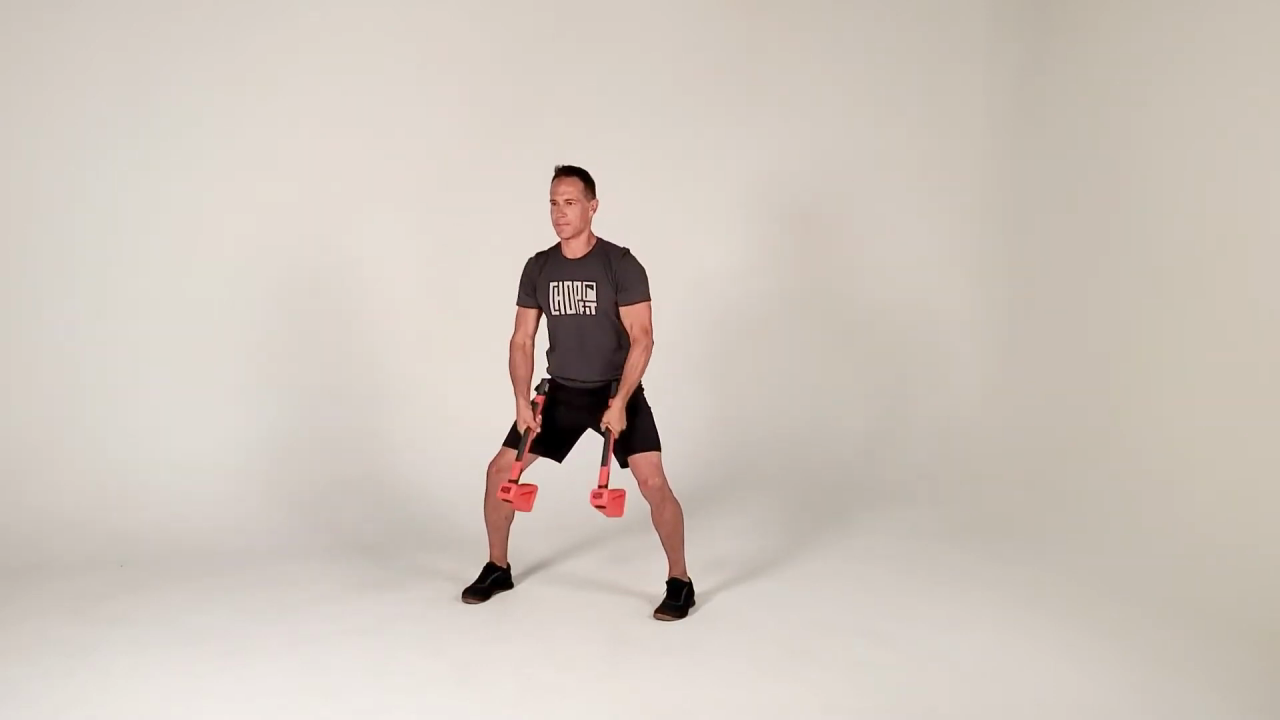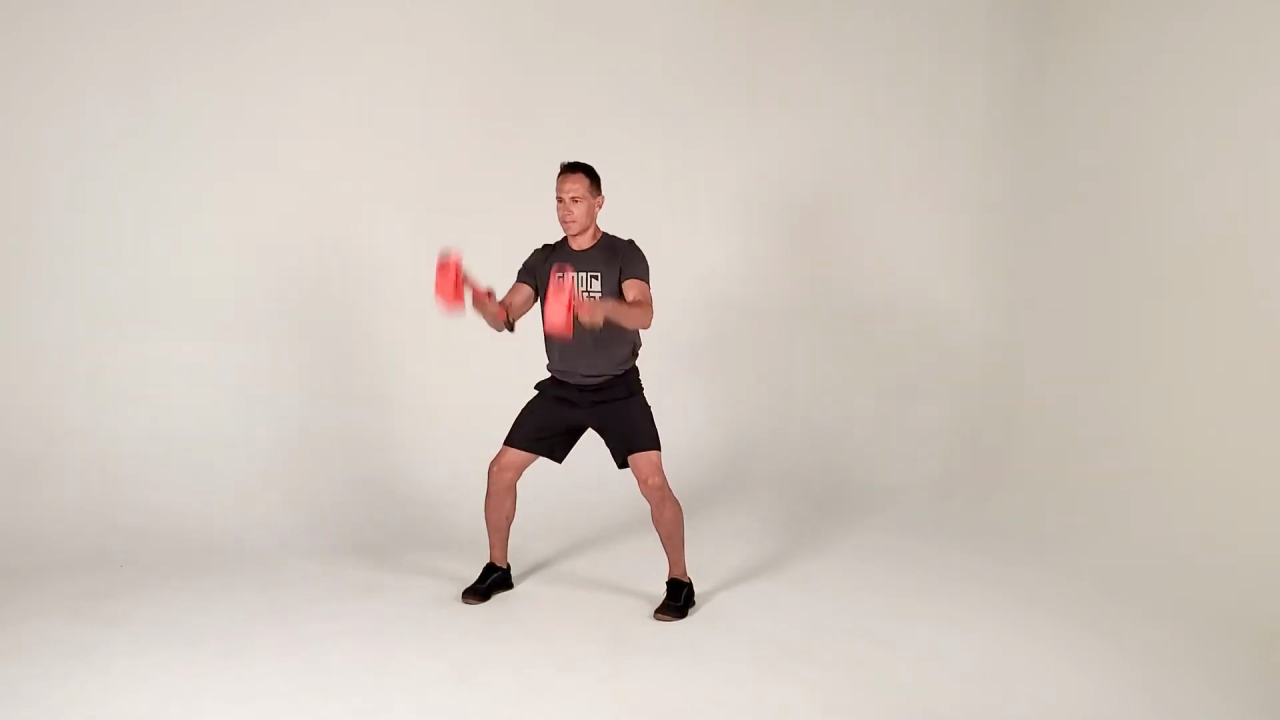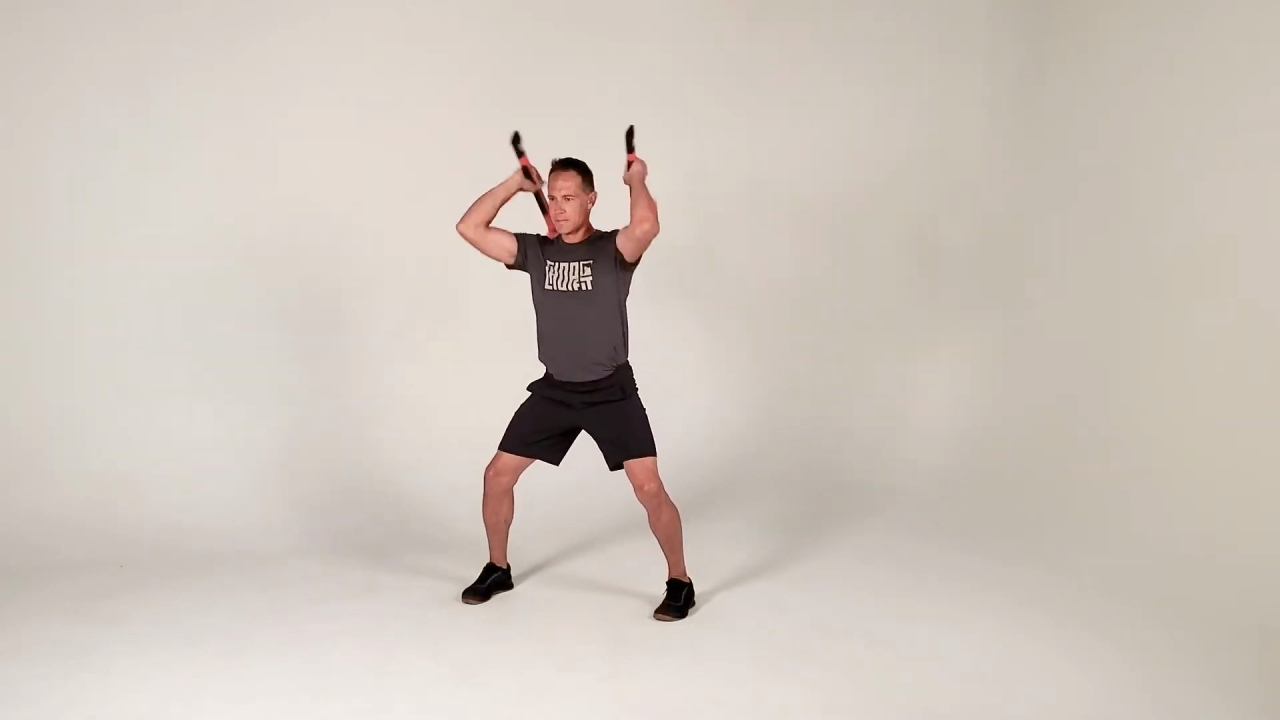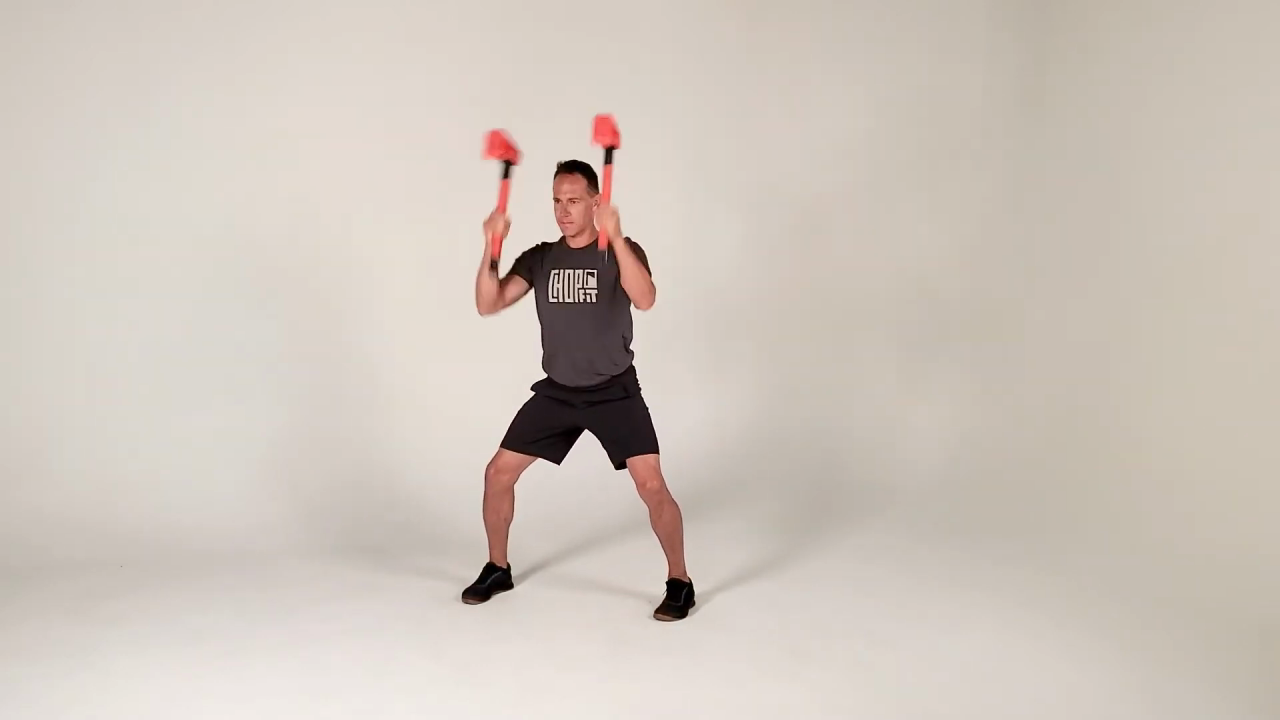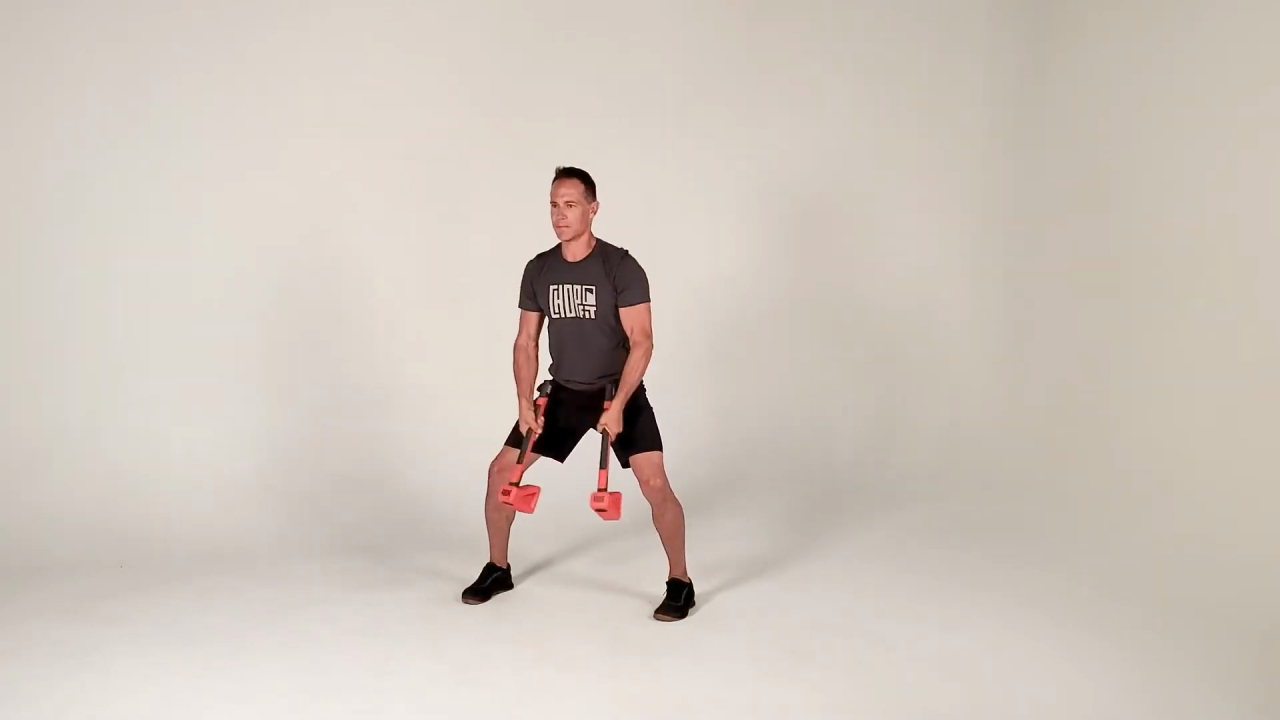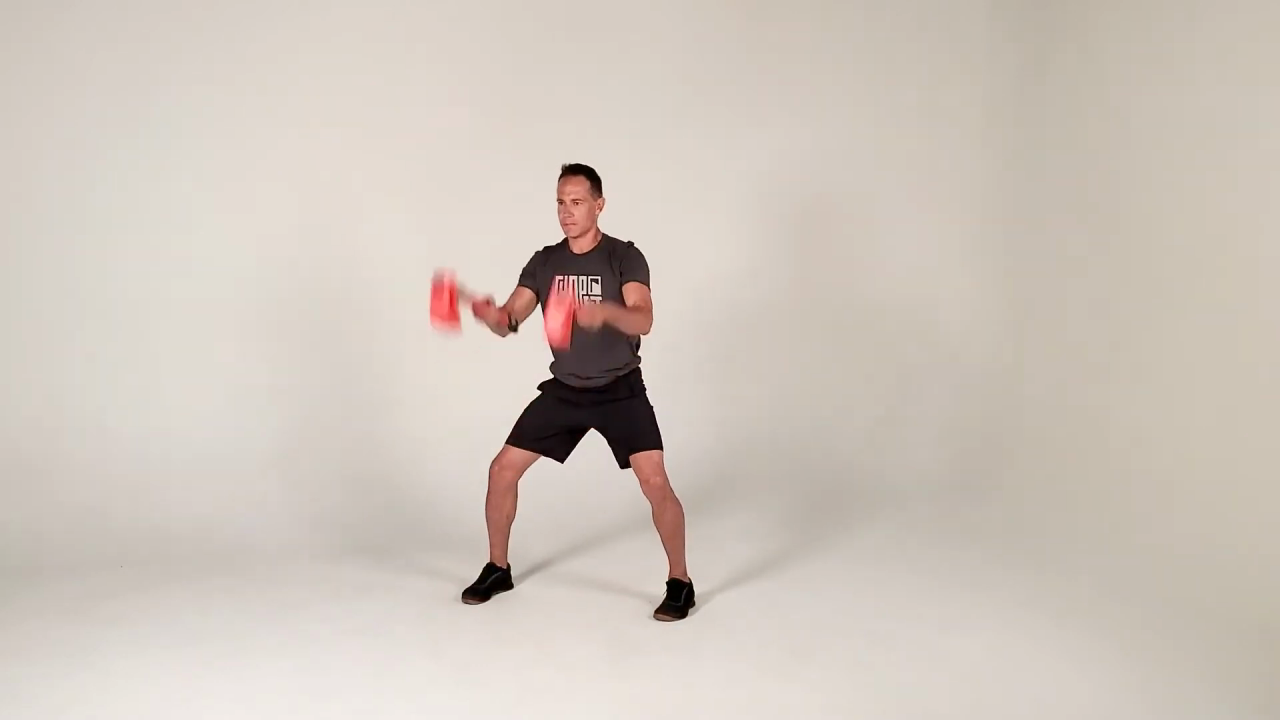
dt=0.4s
person 1, frame 1
left shoulder: (621, 264)
right shoulder: (537, 268)
left elbow: (642, 338)
right elbow: (522, 340)
left wrist: (620, 402)
right wrist: (522, 399)
left hip: (615, 393)
right hip: (560, 392)
left knee: (653, 483)
right knee: (500, 471)
left ankle: (679, 582)
right ankle: (497, 568)
person 1, frame 2
left shoulder: (624, 253)
right shoulder: (542, 259)
left elbow: (643, 314)
right elbow: (505, 317)
left wrist: (605, 308)
right wrist: (487, 306)
left hip: (618, 389)
right hip: (560, 389)
left knee: (653, 482)
right knee: (501, 470)
left ankle: (679, 583)
right ankle: (497, 568)
person 1, frame 3
left shoulder: (613, 249)
right shoulder: (534, 251)
left elbow: (647, 223)
right elbow: (469, 226)
left wrist: (636, 181)
right wrist: (514, 184)
left hip: (611, 390)
right hip: (554, 391)
left knee: (649, 488)
right knee: (497, 475)
left ankle: (679, 583)
right ankle: (498, 569)
person 1, frame 4
left shoulder: (622, 252)
right shoulder: (538, 258)
left elbow: (646, 299)
right elbow: (488, 304)
left wrist: (615, 237)
right wrist: (490, 247)
left hip: (614, 391)
right hip: (557, 391)
left knee: (651, 486)
right knee: (497, 473)
left ankle: (679, 583)
right ankle: (497, 569)
person 1, frame 5
left shoulder: (620, 266)
right shoulder: (538, 270)
left elbow: (641, 341)
right elbow: (526, 343)
left wrist: (618, 405)
right wrist: (524, 402)
left hip: (618, 393)
right hip: (563, 392)
left knee: (654, 484)
right knee: (501, 471)
left ankle: (680, 583)
right ankle: (497, 569)
person 1, frame 6
left shoulder: (624, 255)
right shoulder: (543, 261)
left elbow: (643, 320)
right elbow: (510, 321)
left wrist: (605, 312)
right wrist: (490, 314)
left hip: (620, 390)
right hip: (562, 390)
left knee: (655, 482)
right knee: (502, 470)
left ankle: (680, 583)
right ankle: (497, 569)
